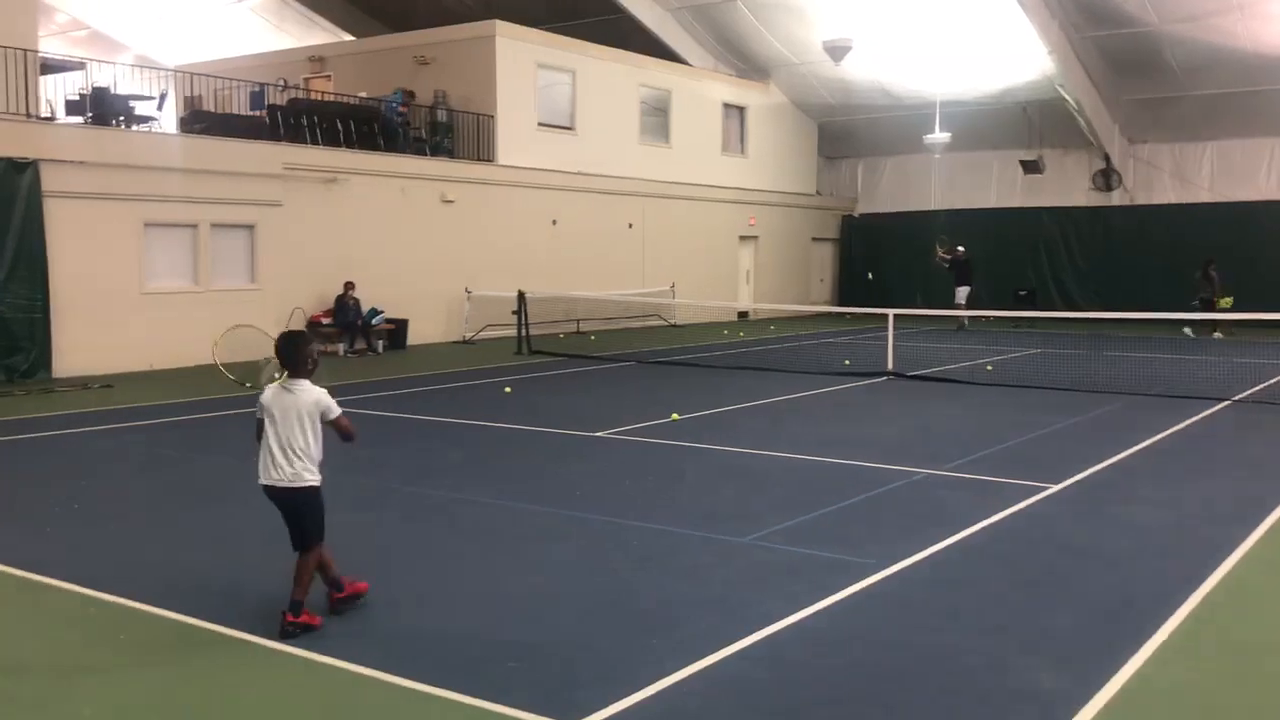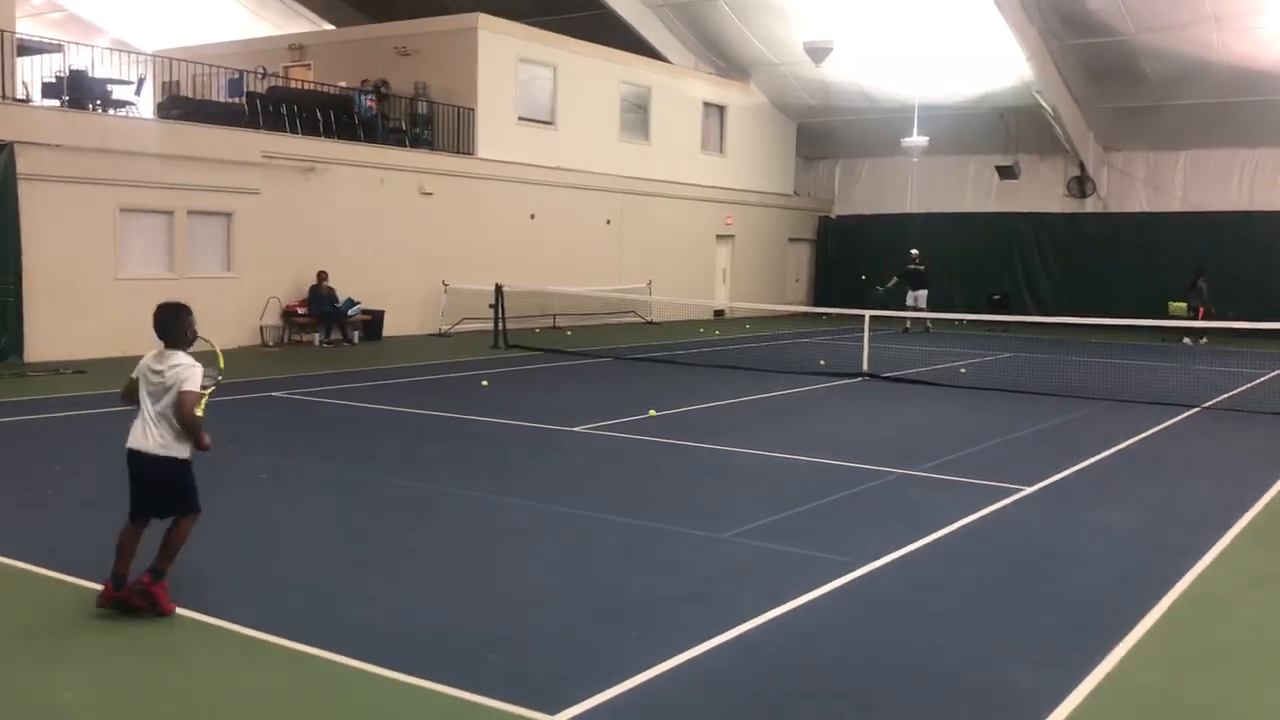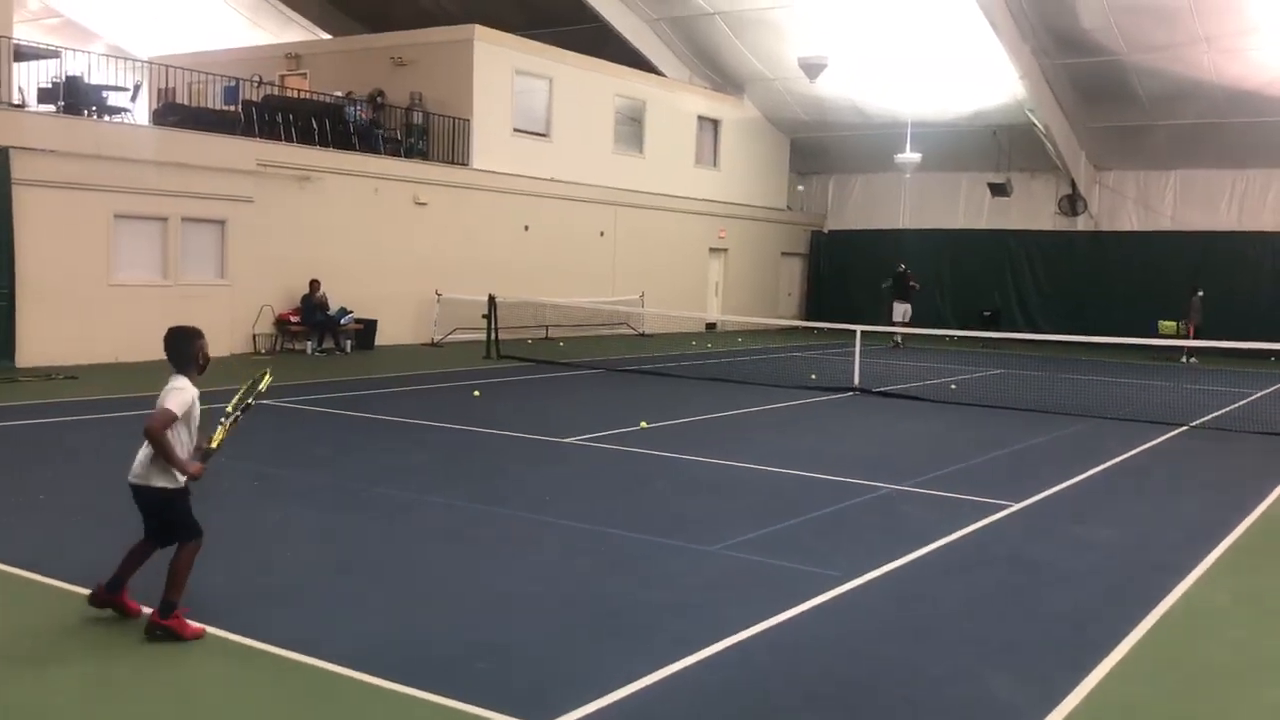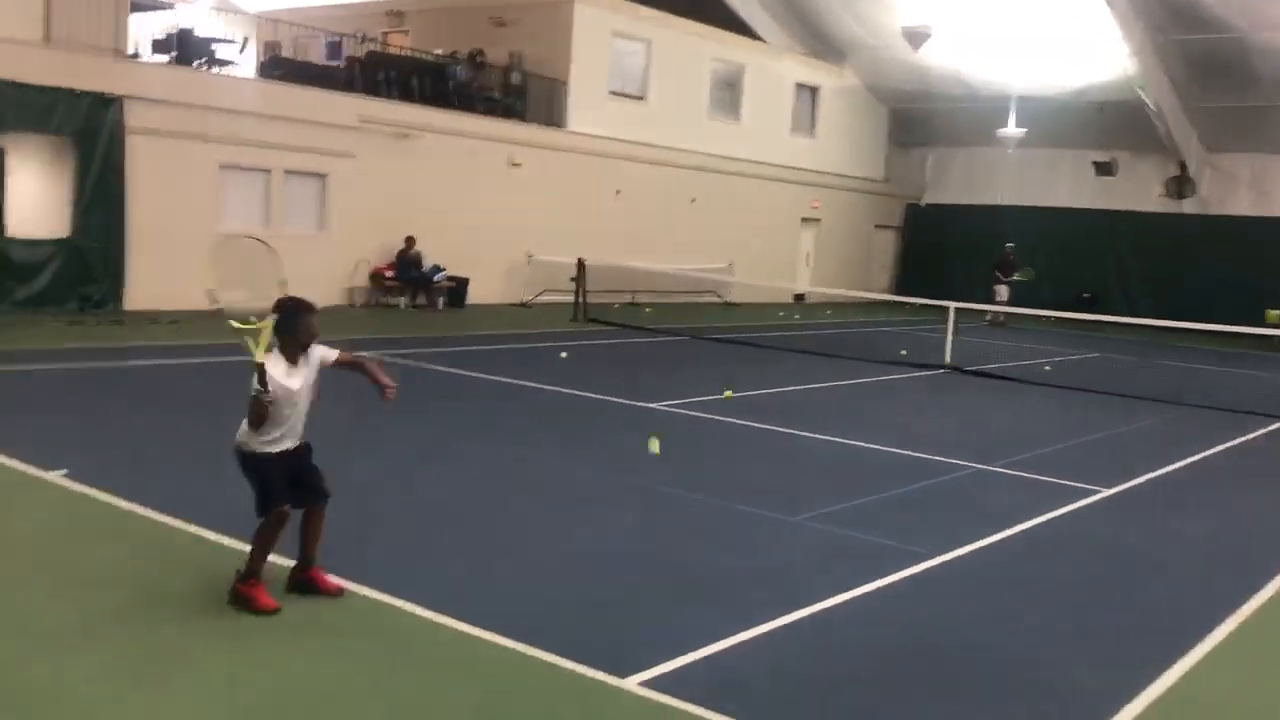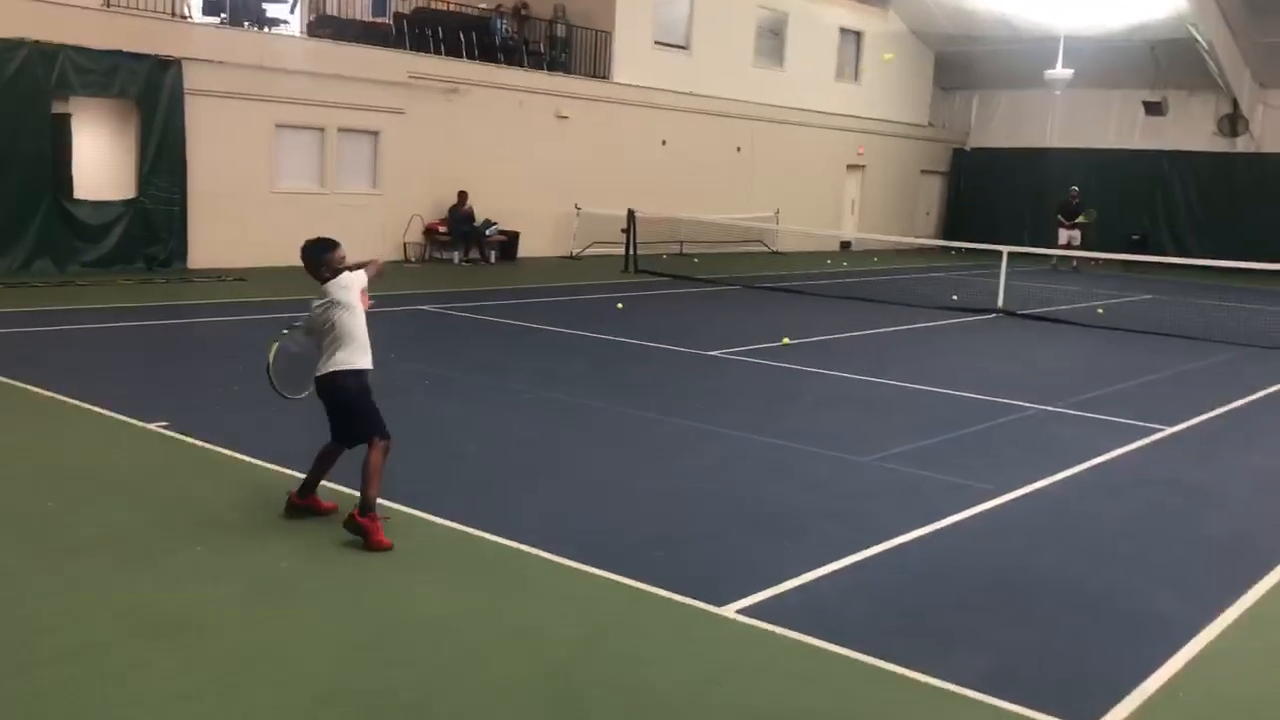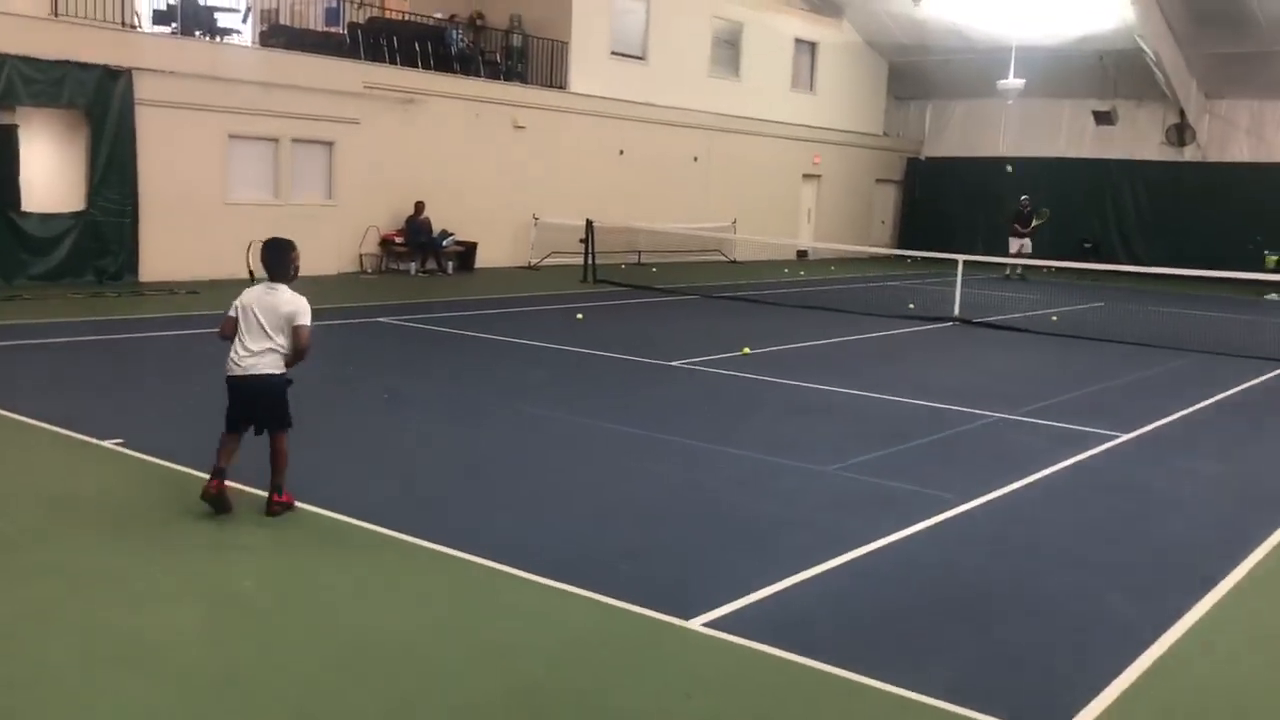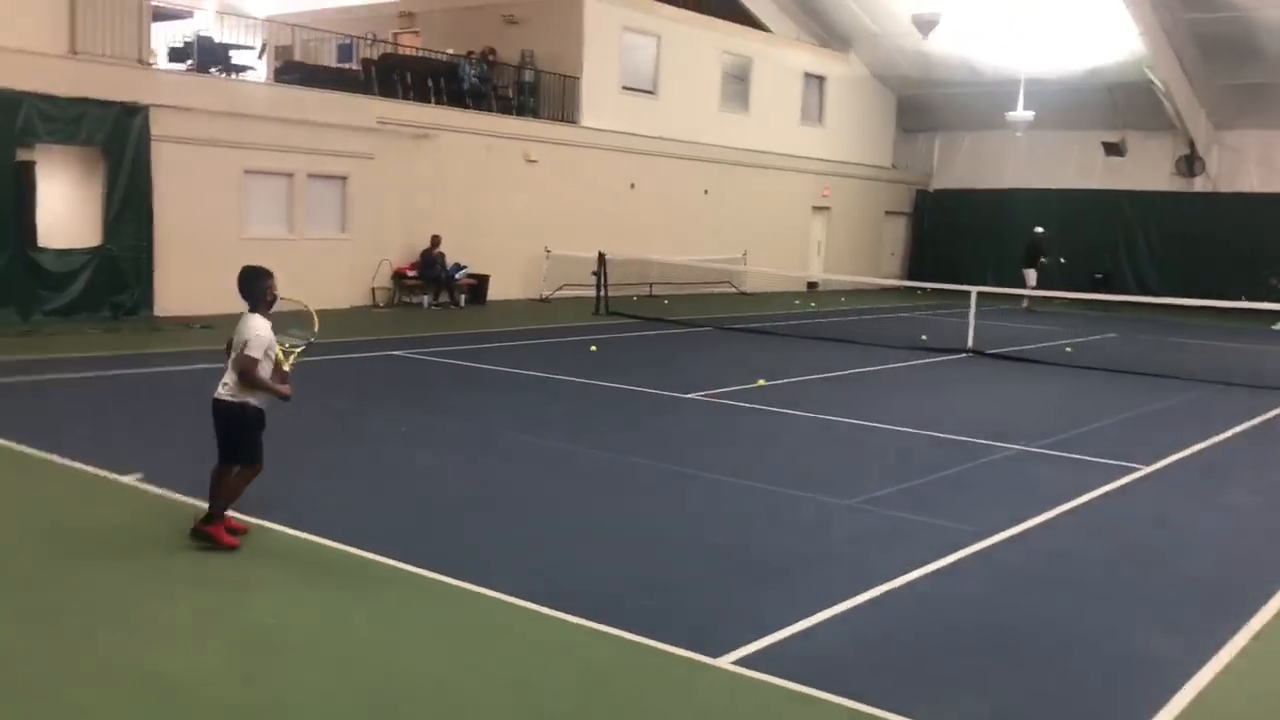
dt=0.7s
person 1, frame 1
left shoulder: (268, 395)
right shoulder: (317, 397)
left elbow: (260, 435)
right elbow: (348, 434)
right wrist: (328, 410)
left hip: (272, 481)
right hip: (300, 483)
left knee: (311, 537)
right knee: (310, 545)
left ankle: (338, 589)
right ankle: (295, 615)
person 1, frame 2
left shoulder: (147, 361)
right shoulder: (191, 368)
left elbow: (129, 395)
right elbow: (186, 413)
right wrist: (201, 439)
left hip: (137, 451)
right hip: (169, 456)
left knee: (138, 518)
right knee: (188, 513)
left ankle: (116, 586)
right ankle: (153, 580)
person 1, frame 3
left shoulder: (176, 387)
right shoulder: (184, 392)
right elbow: (152, 428)
left wrist: (195, 447)
right wrist: (183, 466)
left hip: (148, 478)
right hip: (160, 482)
left knee: (155, 537)
right knee: (191, 540)
left ankle: (112, 591)
right ankle: (166, 617)
person 1, frame 4
left shoulder: (314, 354)
right shoulder: (269, 370)
left elbow: (356, 361)
right elbow: (256, 423)
left wrist: (382, 381)
right wrist: (261, 405)
left hip: (292, 446)
right hip: (259, 451)
left knee: (317, 499)
right knee: (279, 510)
left ankle: (305, 572)
right ankle: (247, 583)
person 1, frame 5
left shoulder: (319, 307)
right shoulder: (345, 284)
right elbow: (374, 265)
right wrist: (359, 266)
left hip: (330, 377)
right hip: (347, 377)
left knee: (341, 440)
right knee: (379, 441)
left ankle: (303, 496)
right ankle: (365, 515)
person 1, frame 6
left shoulder: (247, 295)
right shoulder: (298, 303)
left elbow: (225, 332)
right elbow: (303, 345)
right wrist: (291, 361)
left hip: (238, 374)
right hip: (270, 376)
left knee: (232, 430)
right knee: (278, 433)
left ankle: (217, 481)
right ankle: (277, 495)
person 1, frame 7
left shoulder: (247, 321)
right shoulder: (260, 331)
right elbow: (244, 372)
left wrist: (272, 366)
right wrist: (276, 388)
left hip: (228, 402)
right hip: (240, 406)
left knee: (228, 462)
right knee: (251, 465)
left ankle: (215, 517)
right ankle: (210, 523)
